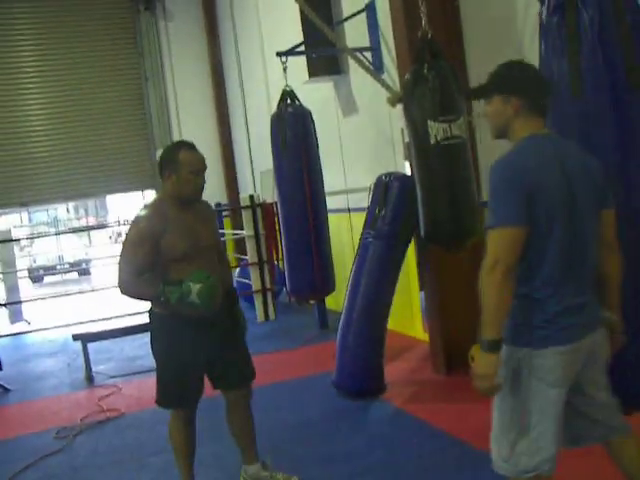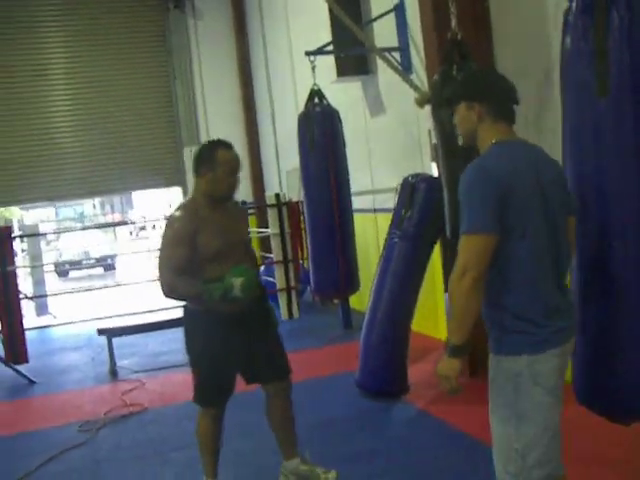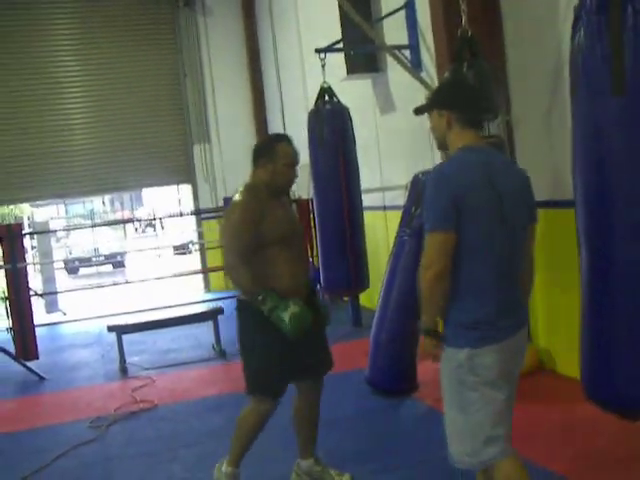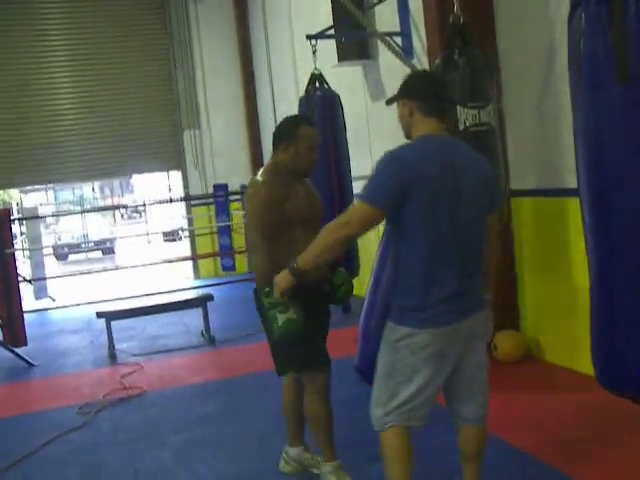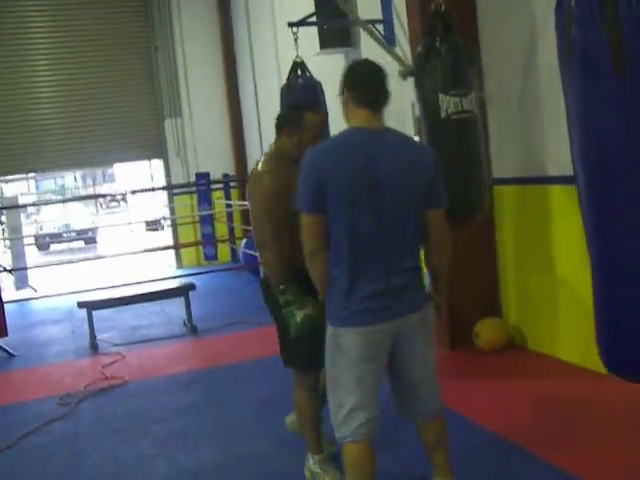
dt=0.4s
person 1, frame 1
left shoulder: (510, 169)
right shoulder: (584, 162)
left elbow: (500, 265)
left wrist: (488, 345)
left hip: (537, 339)
right hip: (588, 326)
person 1, frame 2
left shoulder: (483, 174)
right shoulder: (547, 165)
left elbow: (470, 272)
left wrist: (454, 349)
left hip: (521, 340)
right hip: (557, 325)
right knee: (535, 436)
person 1, frame 3
left shoulder: (445, 178)
right shoulder: (515, 174)
left elbow: (434, 269)
right elbow: (526, 257)
left wrist: (429, 329)
left hip: (471, 336)
right hip: (513, 327)
left knee: (485, 443)
right knee: (490, 430)
person 1, frame 4
left shoulder: (401, 162)
right shoulder: (480, 165)
left elbow: (346, 229)
right elbow: (490, 241)
left wrist: (294, 271)
left hip: (419, 319)
right hip: (472, 312)
left knee: (392, 414)
right knee: (471, 411)
person 1, frame 5
left shoulder: (319, 159)
right shoulder: (419, 156)
left elbow: (313, 246)
right elbow: (438, 238)
left wrist: (329, 298)
right wrist: (440, 289)
left hip: (352, 315)
right hip: (412, 307)
left knee: (354, 422)
right knee: (426, 405)
person 2, frame 1
left shoulder: (205, 211)
right shoulder: (149, 223)
right elbow: (128, 282)
left wrist: (233, 303)
right wrist: (176, 294)
left hip: (218, 318)
right hip: (176, 327)
left knee: (240, 392)
right knee: (183, 409)
person 2, frame 2
left shoulder: (235, 209)
right shoulder: (183, 221)
right elbow: (170, 284)
left wrist: (261, 298)
right wrist: (220, 289)
left hip: (250, 314)
right hip: (210, 323)
left knee: (279, 386)
right knee: (213, 407)
person 2, frame 3
left shoulder: (283, 202)
right shoulder: (244, 207)
right elbow: (235, 266)
left wrist: (310, 297)
right wrist: (272, 305)
left hip: (299, 309)
right hip: (264, 316)
left knee: (311, 386)
right knee: (267, 400)
person 2, frame 4
left shoulder: (300, 183)
right shoulder: (266, 187)
right elbow: (257, 248)
left wrist: (330, 272)
right wrist: (272, 300)
left hip: (310, 291)
right hip: (287, 296)
left knee: (298, 376)
right knee: (316, 378)
person 2, frame 5
left shoulder: (303, 168)
right shoulder: (270, 176)
right elbow: (266, 243)
right wrist: (287, 297)
left hip: (318, 280)
right hip: (294, 285)
right knee: (308, 372)
left ankle: (302, 418)
